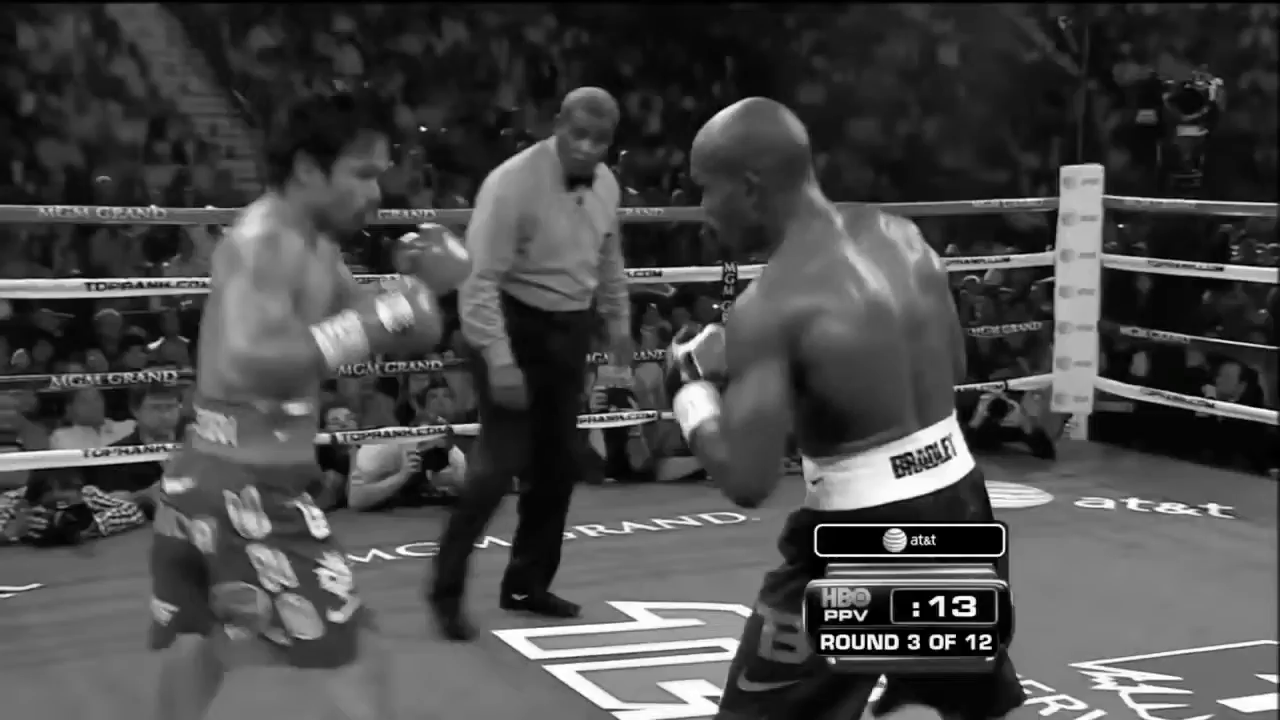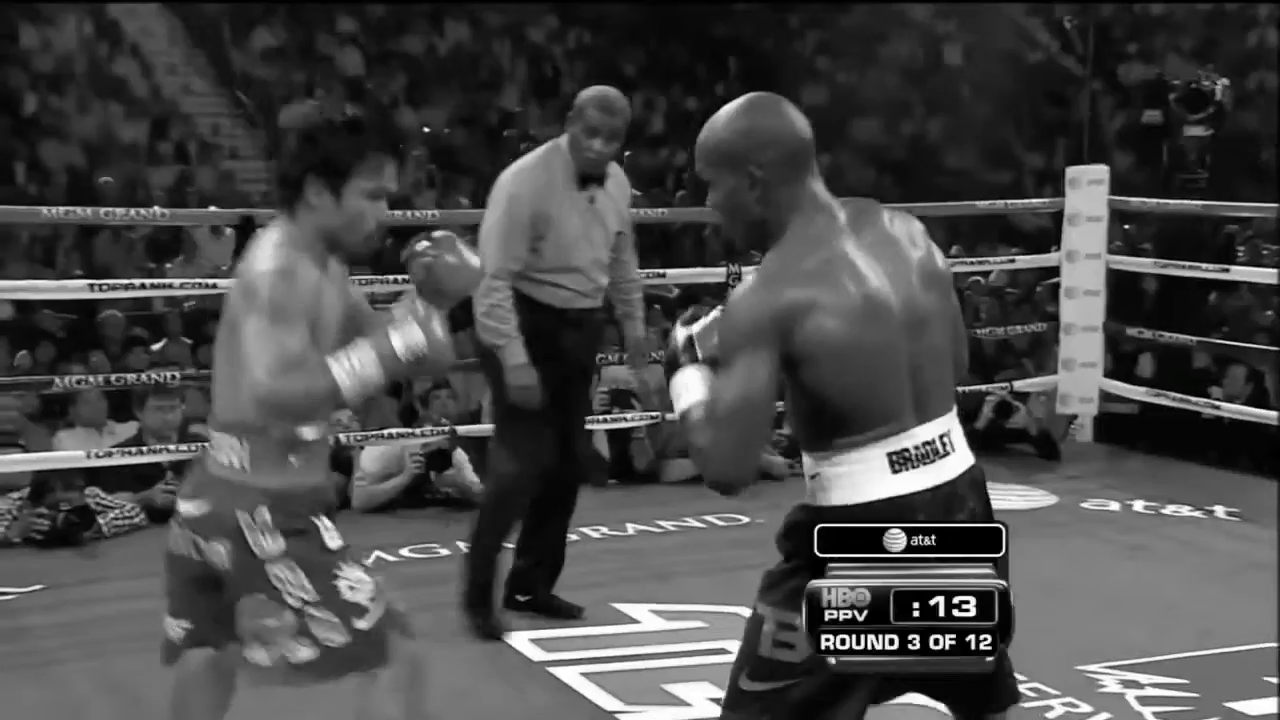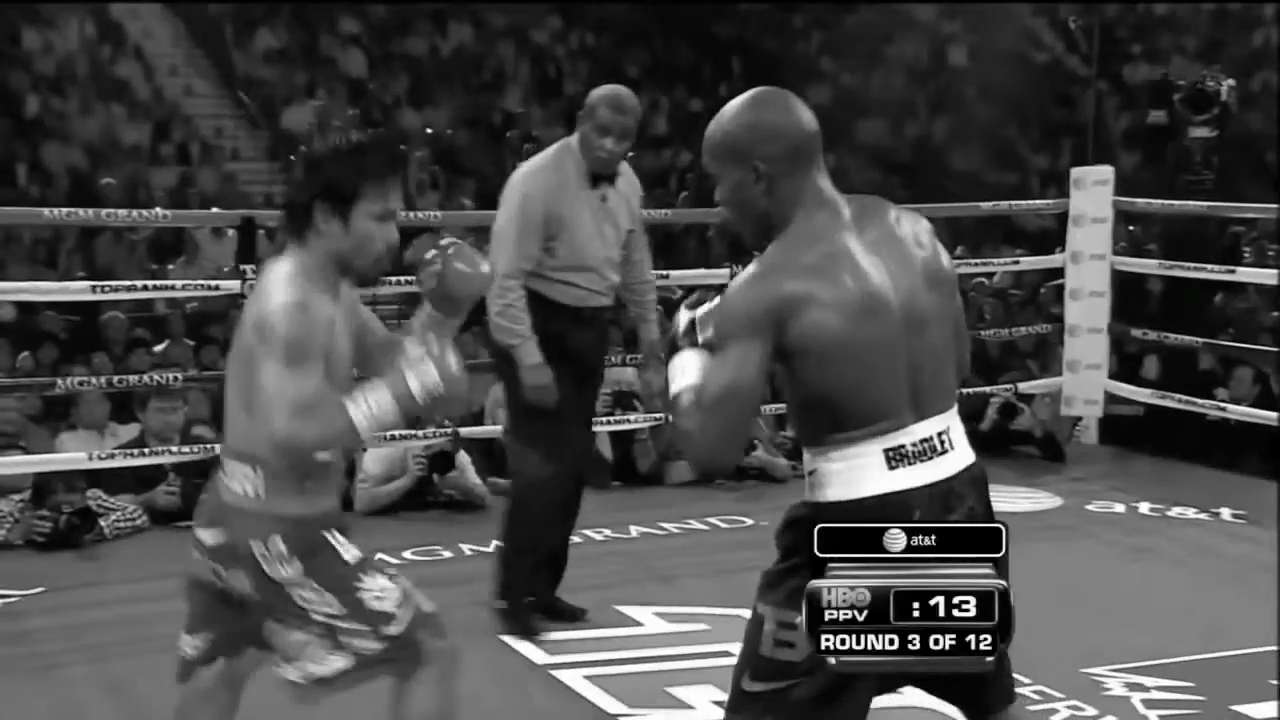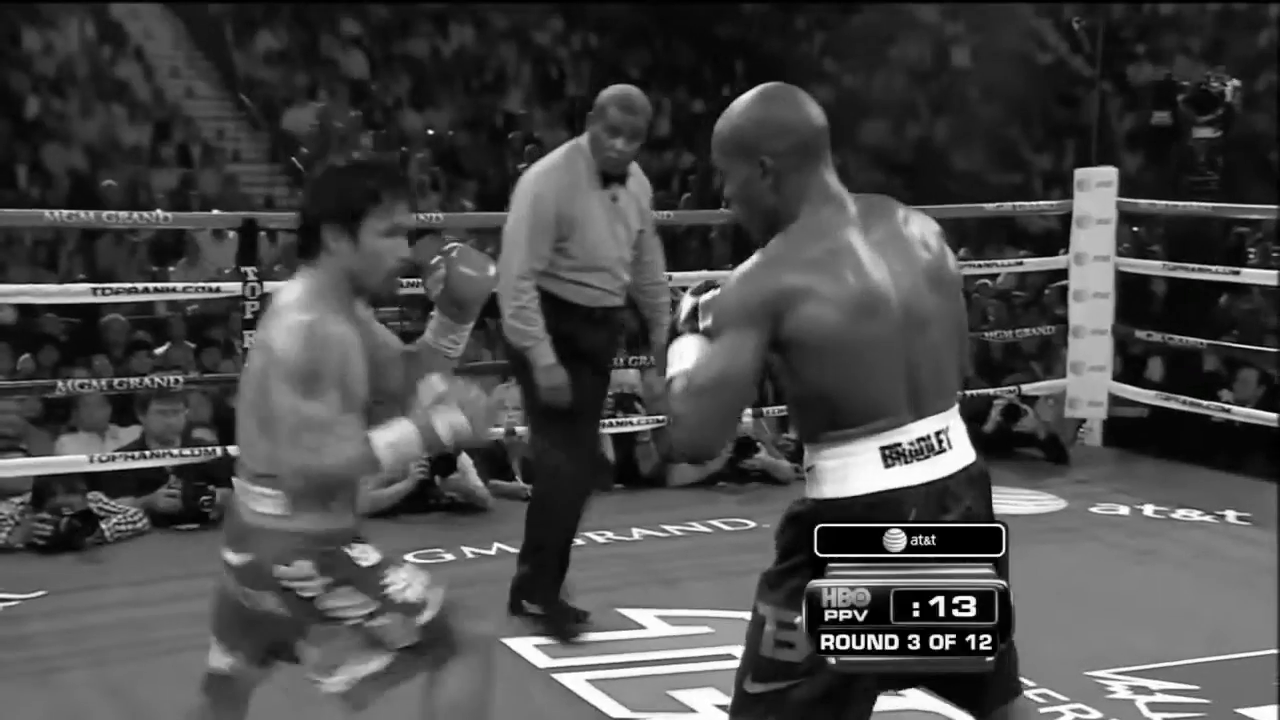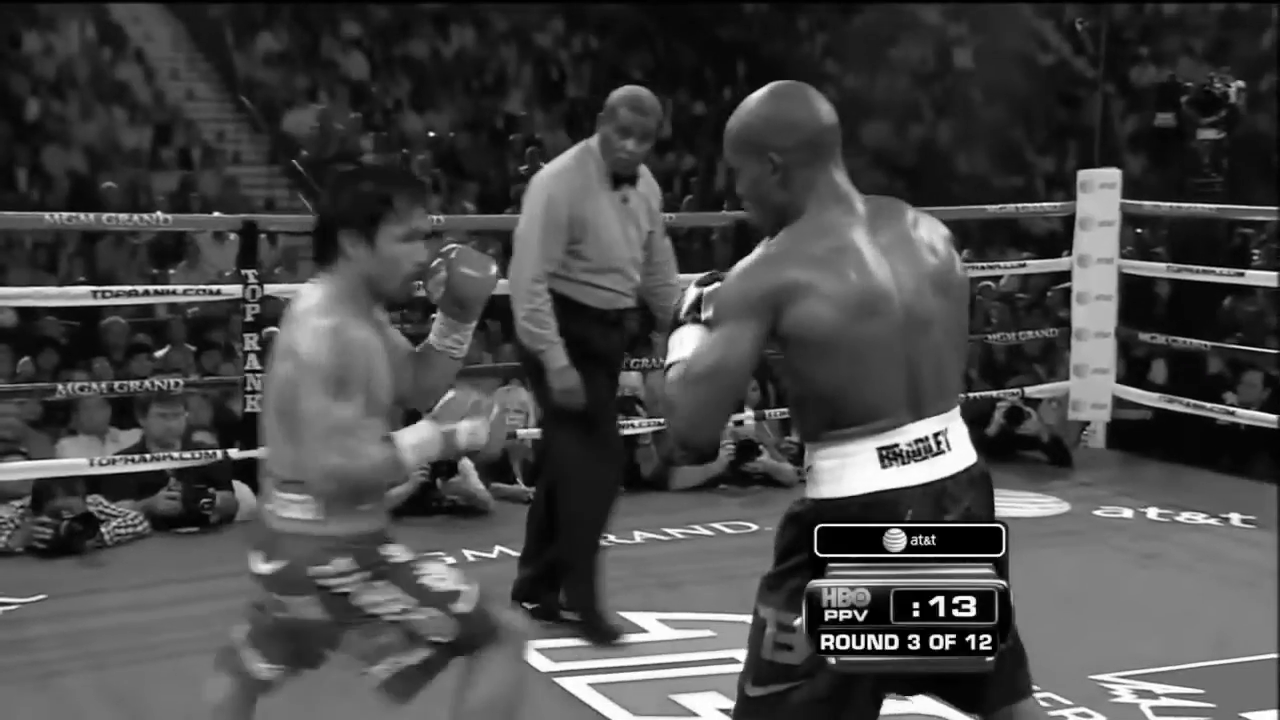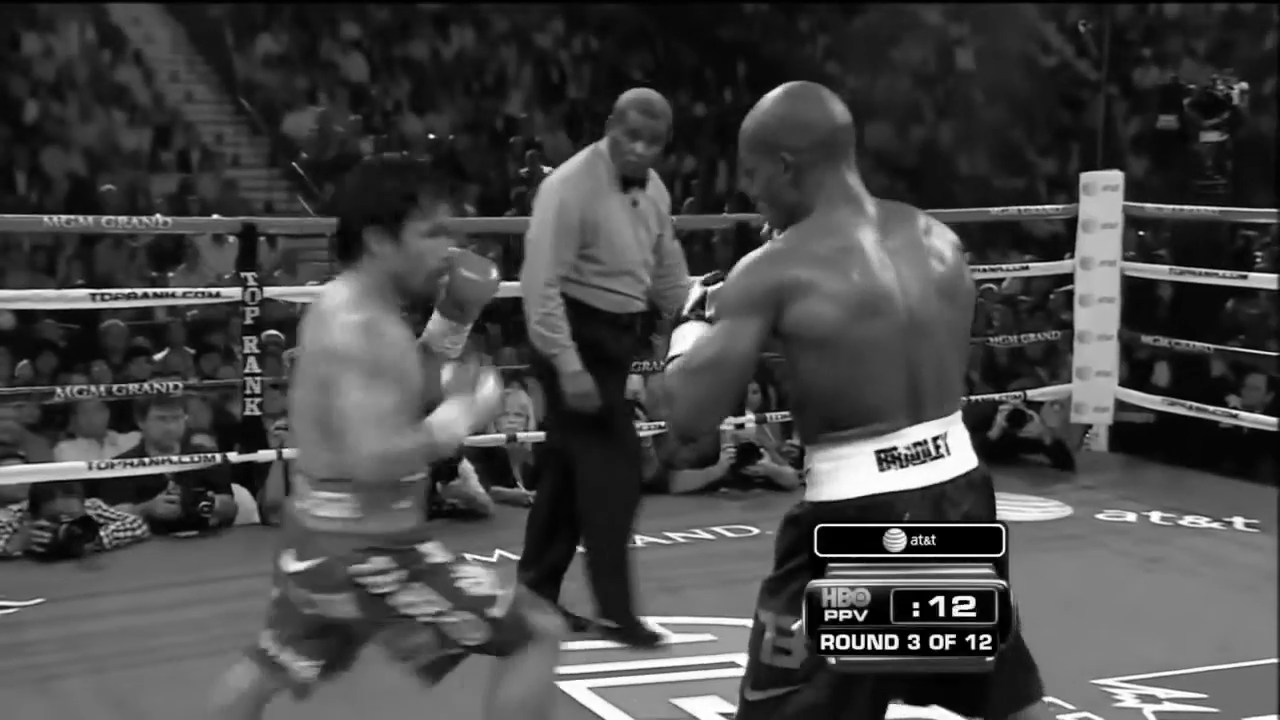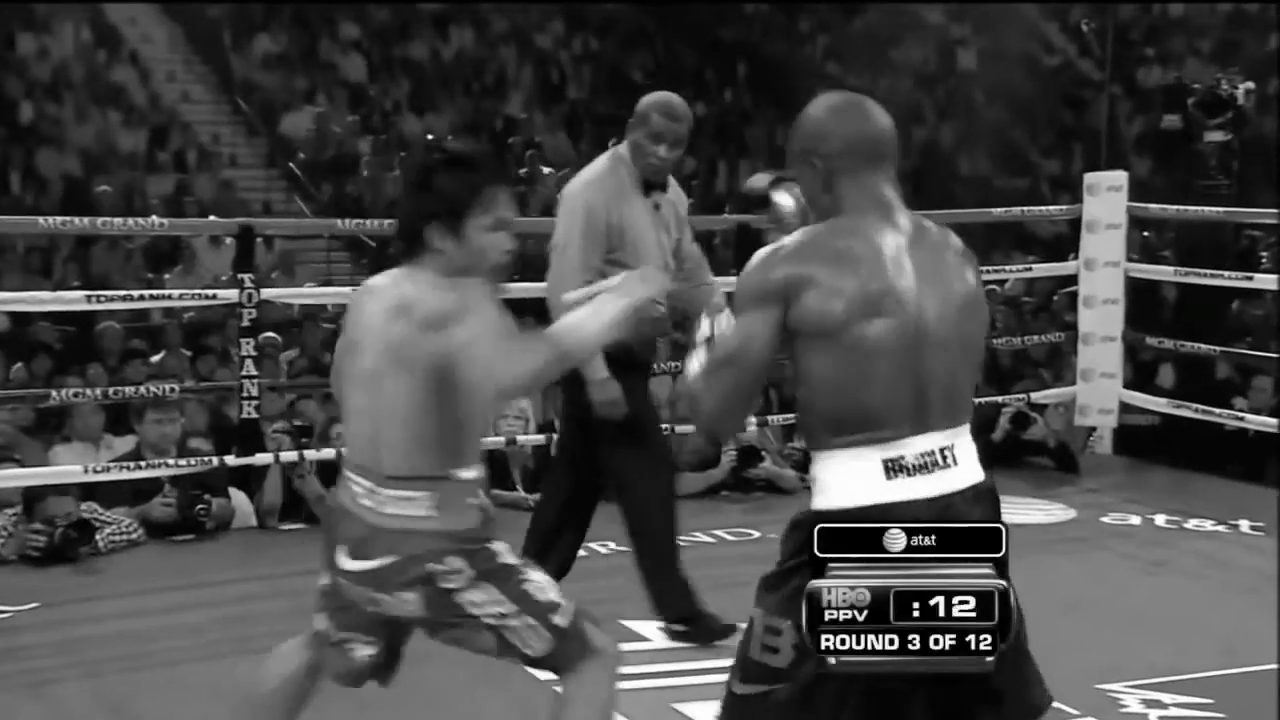
dt=0.3s
person 1, frame 1
left shoulder: (770, 306)
right shoulder: (902, 238)
left elbow: (747, 481)
left wrist: (692, 381)
left hip: (864, 533)
right hip: (957, 501)
person 1, frame 2
left shoulder: (767, 298)
right shoulder: (907, 233)
left elbow: (727, 469)
left wrist: (690, 365)
left hip: (862, 528)
right hip: (958, 498)
person 1, frame 3
left shoulder: (767, 289)
right shoulder: (913, 231)
left elbow: (711, 452)
left wrist: (690, 349)
left hip: (860, 524)
right hip: (957, 496)
person 1, frame 4
left shoulder: (767, 281)
right shoulder: (920, 230)
left elbow: (697, 440)
left wrist: (690, 332)
left hip: (860, 520)
right hip: (959, 491)
person 1, frame 5
left shoulder: (771, 275)
right shoulder: (930, 234)
left elbow: (692, 429)
left wrist: (692, 322)
left hip: (857, 519)
right hip: (958, 491)
person 1, frame 6
left shoulder: (774, 272)
right shoulder: (938, 239)
left elbow: (690, 417)
left wrist: (692, 320)
left hip: (857, 522)
right hip: (959, 498)
person 1, frame 7
left shoulder: (788, 267)
right shoulder: (959, 260)
left elbow: (717, 416)
left wrist: (709, 346)
left hip: (859, 530)
right hip: (963, 509)
person 2, frame 1
left shoulder: (315, 244)
right shoulder: (263, 241)
left elbow: (354, 326)
right elbow: (249, 361)
left wrist: (420, 288)
right wrist: (376, 321)
left hip: (209, 476)
right hip: (248, 488)
left knee: (202, 638)
right knee: (355, 656)
person 2, frame 2
left shoulder: (319, 265)
right shoulder: (279, 270)
left elbow: (371, 340)
right elbow: (272, 393)
left wrist: (431, 302)
right wrist: (393, 348)
left hip: (219, 495)
right hip: (264, 509)
left knee: (214, 647)
right knee: (393, 657)
person 2, frame 3
left shoulder: (329, 288)
right shoulder: (293, 303)
left elbow: (388, 362)
right elbow: (290, 436)
left wrist: (445, 309)
right wrist: (412, 386)
left hip: (236, 517)
right hip: (279, 532)
left knee: (224, 662)
right knee: (429, 653)
person 2, frame 4
left shoulder: (339, 307)
right shoulder: (304, 328)
left elbow: (409, 381)
right elbow: (308, 467)
left wrist: (455, 312)
right wrist: (427, 430)
left hip: (260, 536)
right hip: (298, 548)
left knee: (232, 673)
right knee: (464, 648)
person 2, frame 5
left shoulder: (353, 311)
right shoulder: (328, 333)
left elbow: (418, 387)
right elbow: (336, 471)
left wrist: (458, 315)
right wrist: (444, 436)
left hip: (290, 541)
right hip: (330, 552)
left knee: (248, 671)
right knee: (500, 637)
person 2, frame 6
left shoulder: (339, 302)
right shoulder: (357, 327)
left elbow: (398, 391)
right elbow: (378, 458)
left wrist: (450, 317)
right wrist: (469, 402)
left hip: (312, 535)
right hip: (365, 549)
left knee: (271, 663)
right knee: (537, 637)
person 2, frame 7
left shoulder: (372, 295)
right shoulder: (456, 301)
right elbow: (514, 377)
right wrist: (618, 300)
left hip: (357, 525)
right hip: (433, 547)
left knee: (319, 650)
right knee: (592, 657)
person 3, frame 1
left shoulder: (606, 185)
right shoulder: (513, 183)
left elbow: (608, 266)
right elbow: (478, 278)
left wrist: (619, 329)
right wrist: (499, 361)
left hip: (570, 330)
right hip: (516, 326)
left knee: (559, 463)
right knee: (501, 461)
left ankle: (527, 583)
right ankle: (446, 590)
person 3, frame 2
left shoulder: (617, 185)
right shoulder: (526, 181)
left elbow: (623, 266)
right elbow: (494, 277)
left wrist: (635, 335)
right wrist: (514, 360)
left hip: (582, 328)
right hip: (528, 324)
left knee: (569, 462)
right knee: (523, 460)
left ankle: (531, 585)
right ankle: (478, 594)
person 3, frame 3
left shoulder: (628, 184)
right shoulder: (537, 180)
left elbow: (635, 267)
right elbow: (505, 277)
left wrist: (650, 338)
right wrist: (528, 359)
left hip: (591, 328)
right hip: (540, 324)
left knee: (574, 463)
right knee: (546, 462)
left ankle: (539, 587)
right ankle: (513, 592)
person 3, frame 4
left shoulder: (637, 184)
right shoulder: (548, 181)
left elbow: (647, 268)
right elbow: (517, 277)
left wrist: (666, 336)
right wrist: (542, 360)
left hip: (601, 327)
right hip: (553, 325)
left knee: (567, 460)
right knee: (573, 460)
left ankle: (535, 589)
right ankle: (544, 593)
person 3, frame 5
left shoulder: (645, 186)
right shoulder: (559, 182)
left elbow: (658, 270)
right elbow: (529, 279)
right wrist: (555, 362)
left hip: (610, 330)
right hip: (566, 329)
left knee: (568, 462)
right knee: (596, 461)
left ankle: (537, 589)
right ankle: (581, 599)
person 3, frame 6
left shoulder: (653, 189)
right shoulder: (570, 187)
left elbow: (668, 274)
right elbow: (540, 283)
right wrist: (567, 366)
left hip: (617, 335)
right hip: (579, 335)
left knee: (573, 469)
right knee: (614, 466)
left ankle: (533, 594)
right ankle: (616, 610)
person 3, frame 7
left shoulder: (670, 193)
right shoulder: (593, 191)
left elbow: (689, 275)
right elbow: (567, 291)
right wrist: (596, 374)
left hip: (632, 342)
right hip: (600, 342)
left knee: (581, 475)
right knee: (647, 470)
right ankle: (677, 610)
